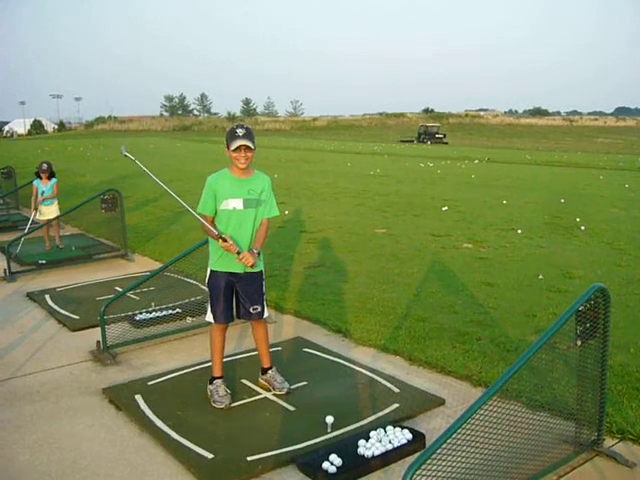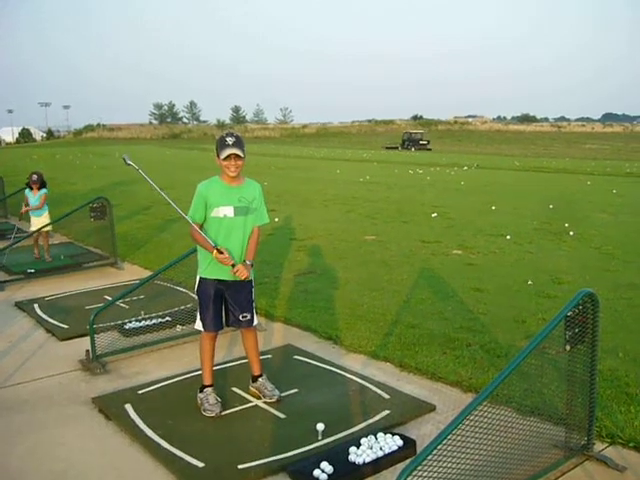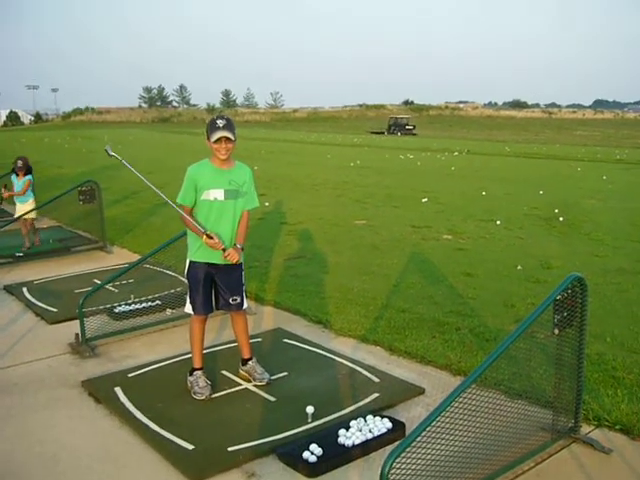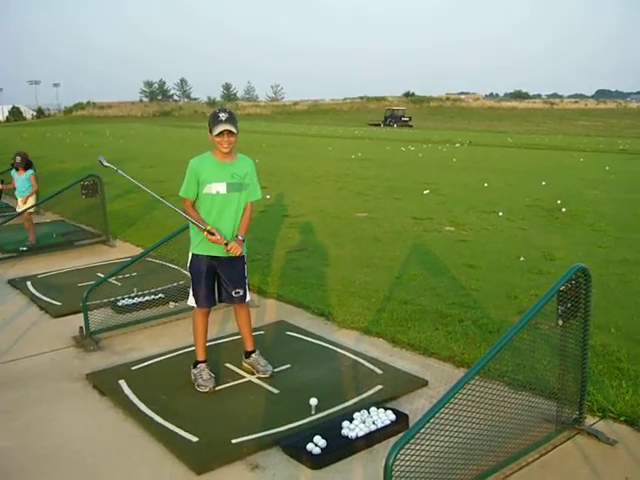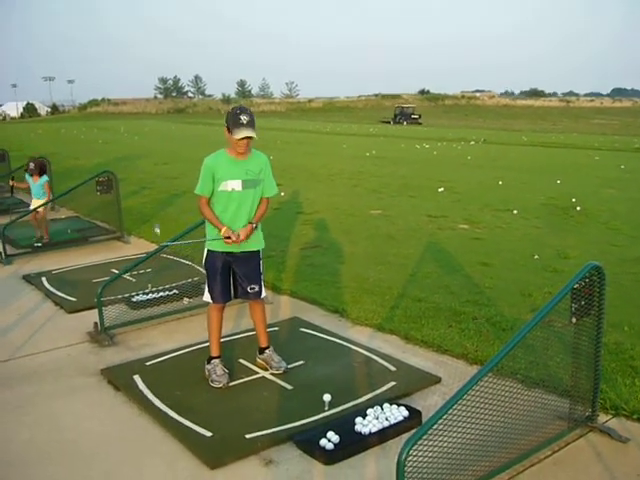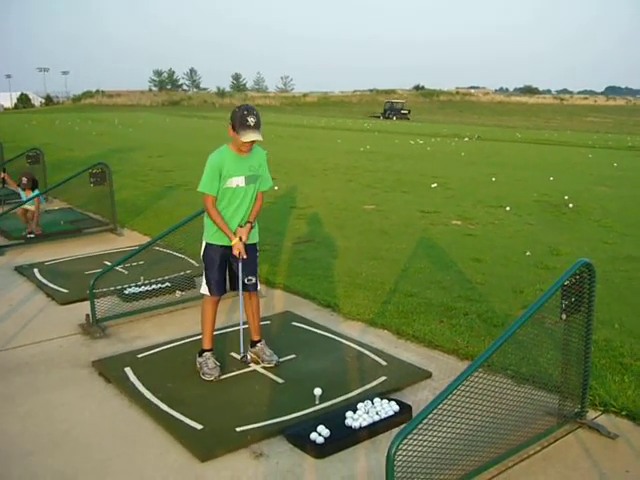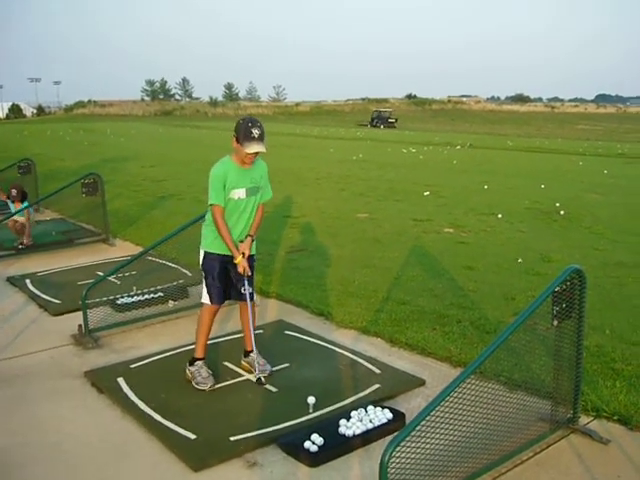
dt=0.3s
person 1, frame 1
left shoulder: (263, 181)
right shoulder: (215, 181)
left elbow: (265, 222)
right elbow: (206, 221)
left wrist: (254, 251)
right wrist: (221, 239)
left hip: (252, 265)
right hip: (221, 265)
left knee: (259, 318)
right knee: (220, 322)
left ankle: (267, 372)
right ankle: (217, 380)
person 1, frame 2
left shoulder: (254, 189)
right shoulder: (205, 189)
left elbow: (255, 230)
right elbow: (194, 230)
left wrist: (247, 263)
right wrist: (214, 250)
left hip: (241, 273)
right hip: (210, 273)
left knee: (248, 326)
right knee: (209, 330)
left ankle: (257, 380)
right ankle: (206, 389)
person 1, frame 3
left shoulder: (244, 172)
right shoulder: (196, 172)
left elbow: (245, 214)
right elbow: (184, 213)
left wrist: (238, 247)
right wrist: (204, 236)
left hip: (231, 257)
right hip: (200, 256)
left knee: (238, 309)
right knee: (199, 313)
left ankle: (247, 362)
right ankle: (197, 372)
person 1, frame 4
left shoulder: (246, 165)
right shoulder: (198, 165)
left elbow: (248, 206)
right elbow: (188, 206)
left wrist: (239, 239)
right wrist: (207, 229)
left hip: (233, 249)
right hip: (203, 249)
left knee: (241, 301)
right knee: (202, 306)
left ankle: (251, 355)
right ankle: (200, 364)
person 1, frame 5
left shoulder: (261, 161)
right shoulder: (213, 162)
left elbow: (264, 201)
right elbow: (203, 204)
left wrist: (250, 226)
right wrist: (223, 230)
left hip: (250, 245)
right hip: (218, 246)
left knee: (256, 298)
right knee: (217, 302)
left ankle: (264, 351)
right ankle: (214, 360)
person 1, frame 6
left shoulder: (260, 156)
right shoulder: (217, 159)
left elbow: (260, 195)
right elbow: (209, 205)
left wrist: (248, 226)
right wrist: (232, 238)
left hip: (248, 238)
right hip: (217, 239)
left knee: (251, 291)
right knee: (213, 294)
left ankle: (256, 344)
right ankle: (205, 353)
person 1, frame 7
left shoulder: (261, 168)
right shoulder: (220, 170)
right elbow: (217, 216)
left wrist: (249, 239)
right wrist: (235, 254)
left hip: (245, 247)
right hip: (216, 247)
left knee: (247, 300)
right knee: (212, 303)
left ankle: (249, 355)
right ankle: (197, 362)
